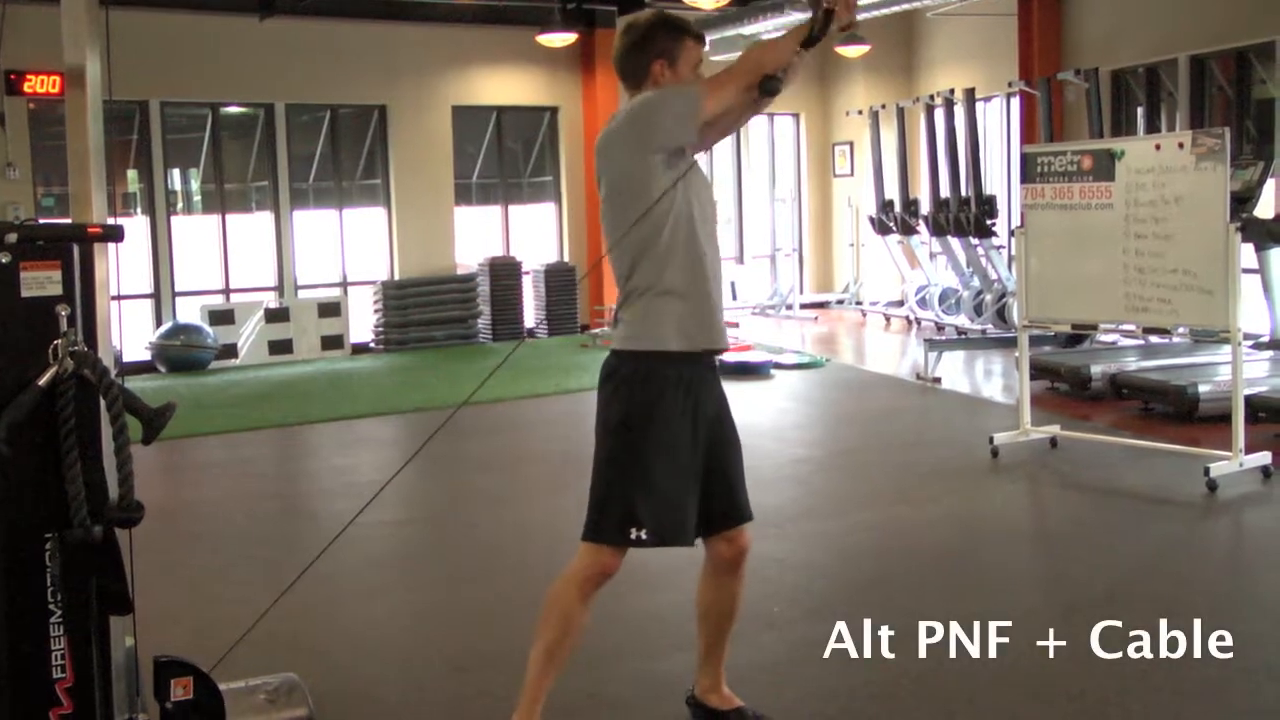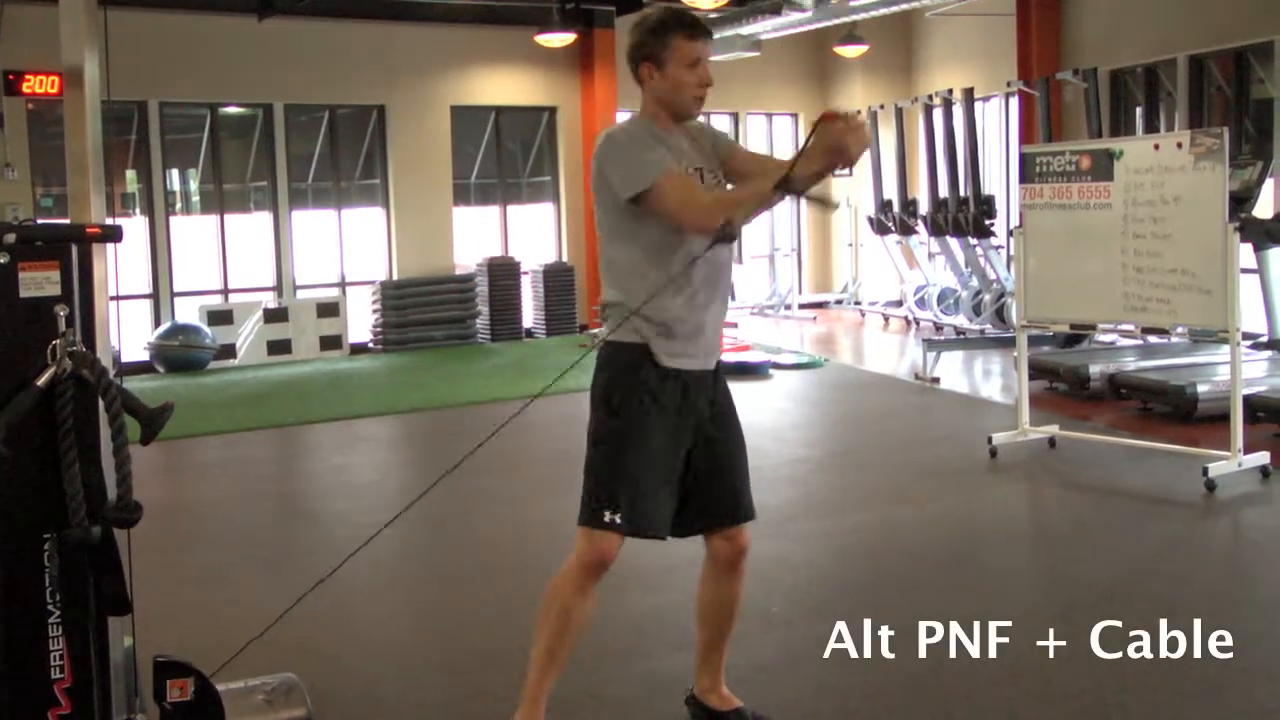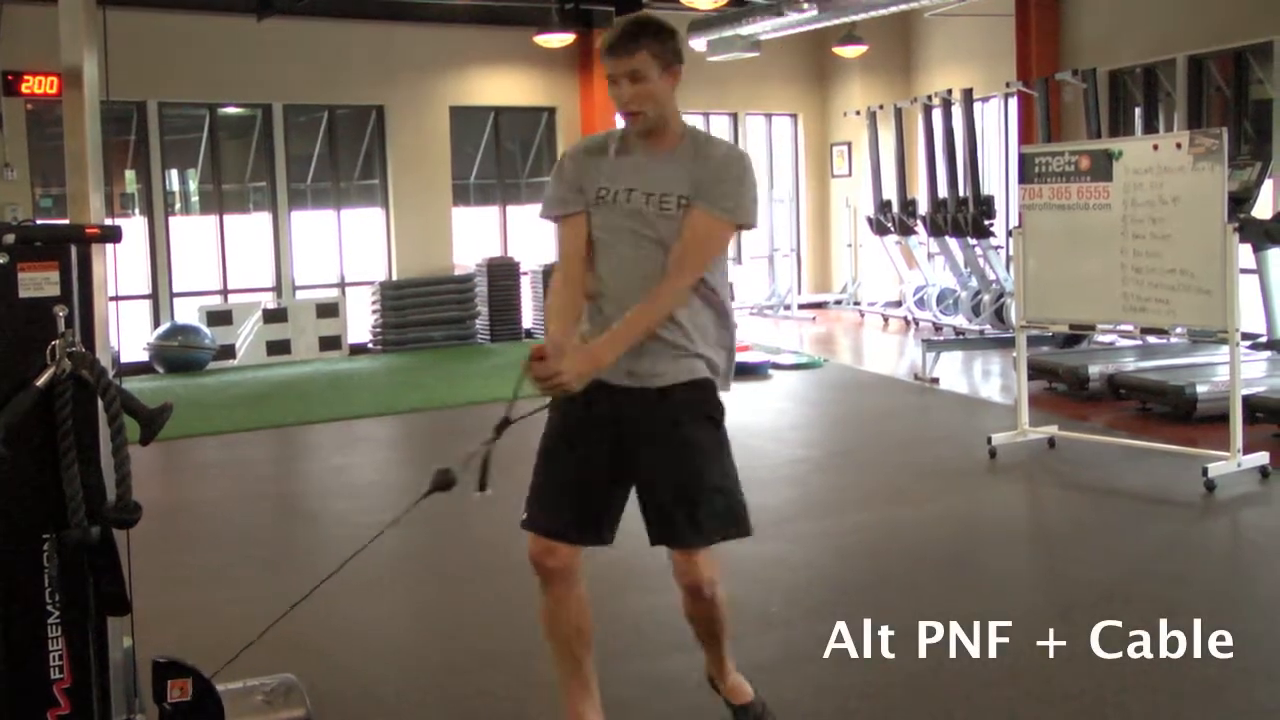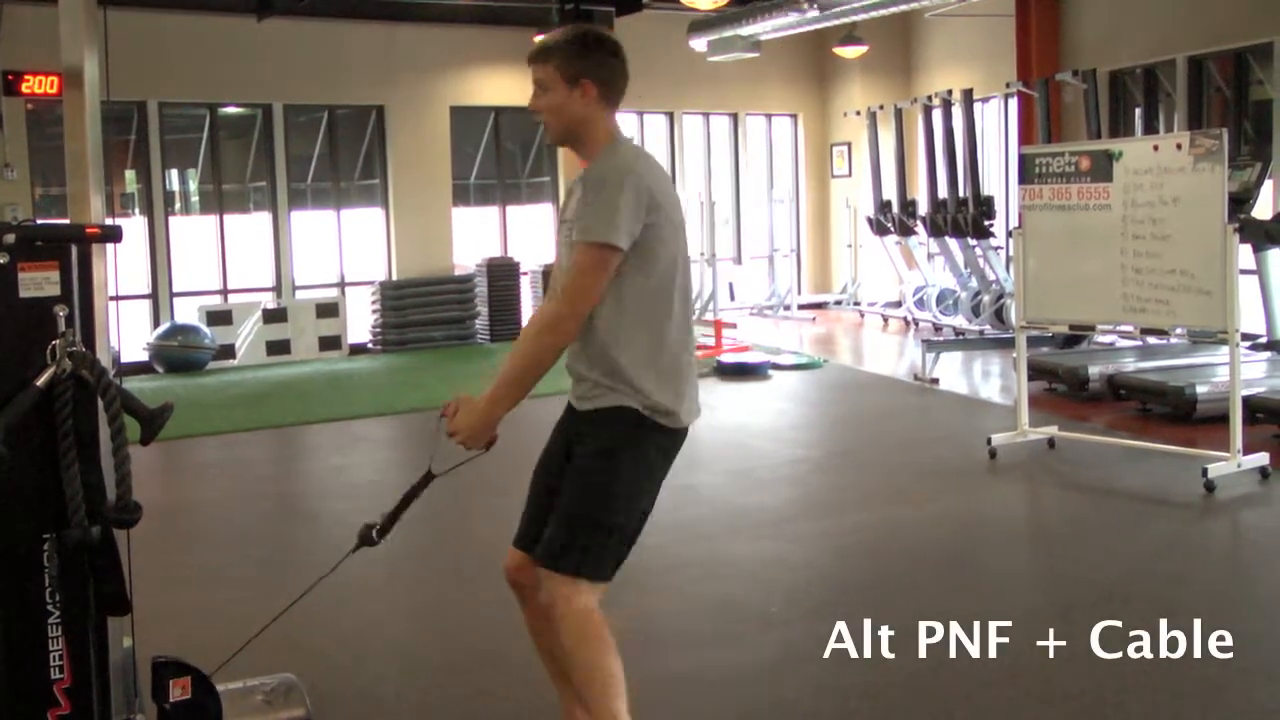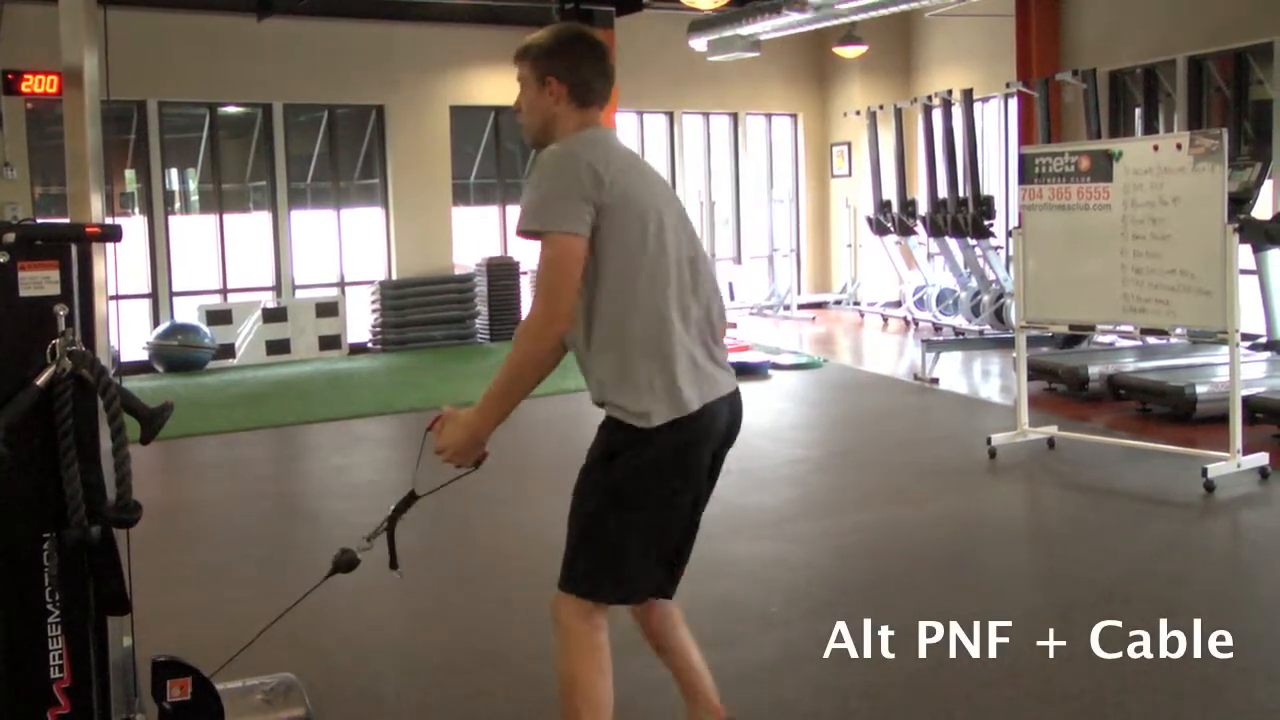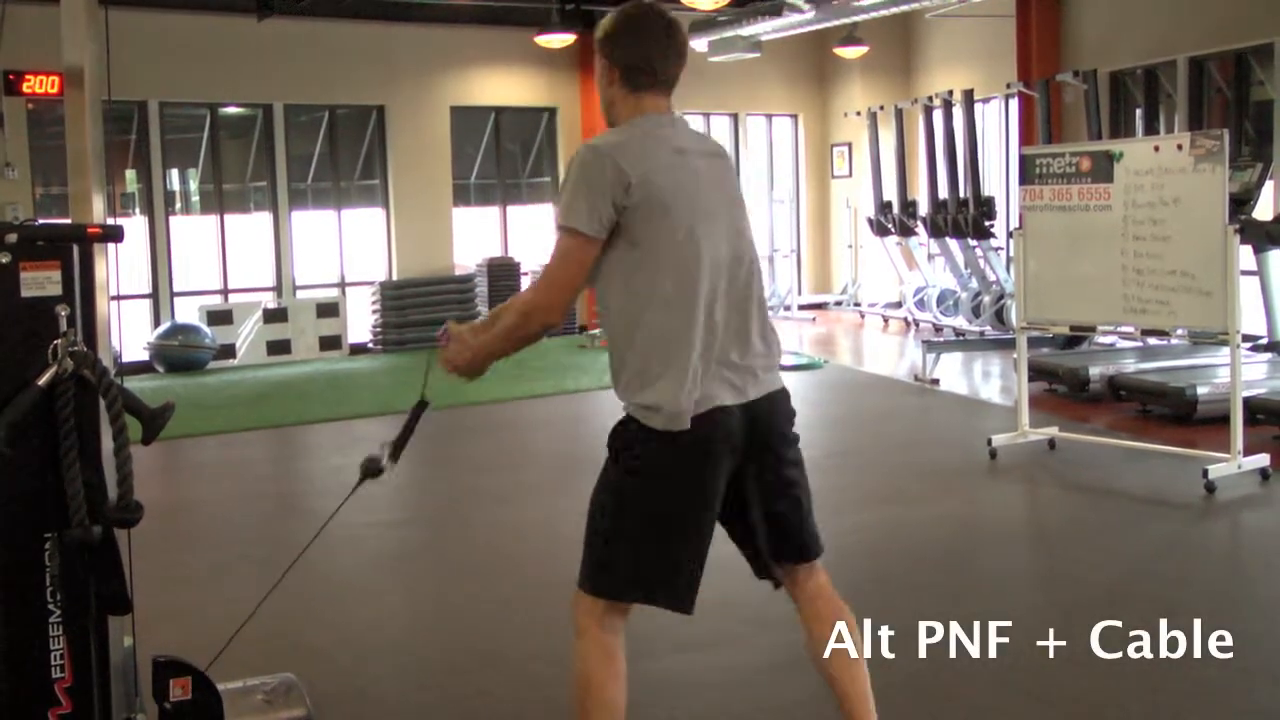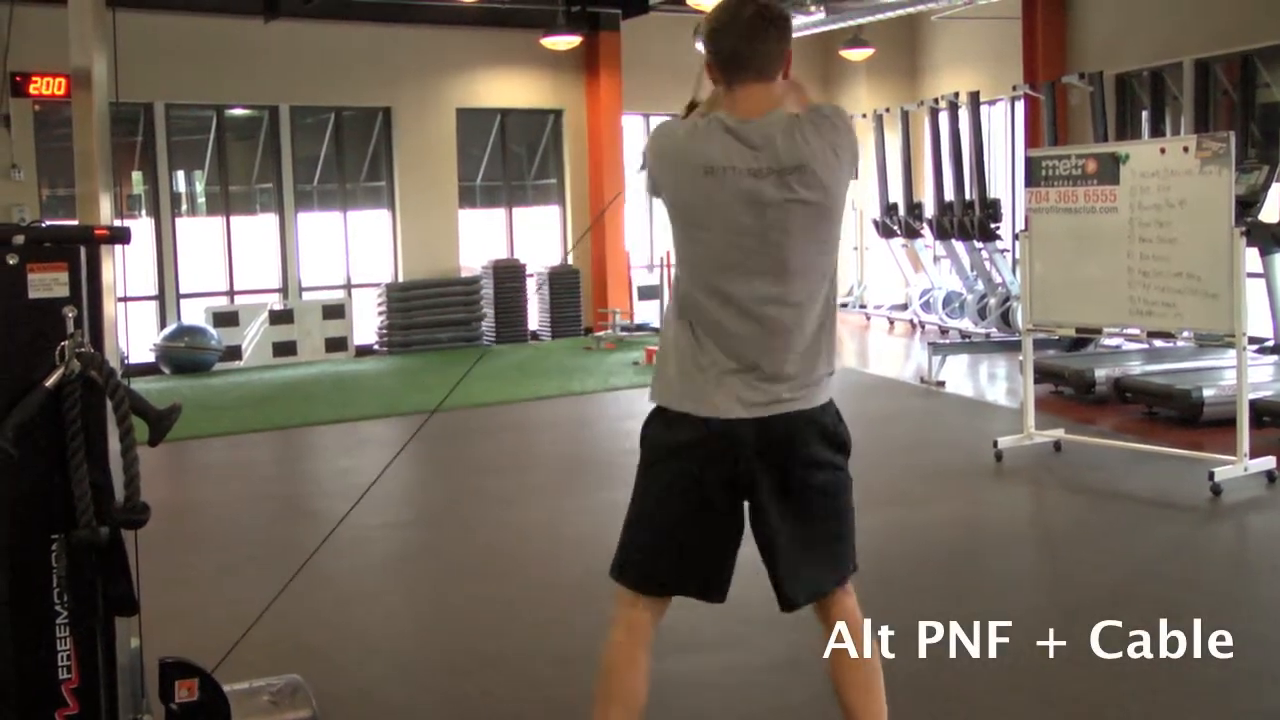
dt=0.3s
person 1, frame 1
left shoulder: (663, 138)
right shoulder: (636, 126)
left elbow: (746, 101)
right elbow: (747, 70)
left hip: (695, 371)
right hip: (651, 372)
left knee: (730, 544)
right knee: (601, 557)
person 1, frame 2
left shoulder: (702, 139)
right shoulder: (623, 145)
left elbow: (769, 178)
right elbow: (705, 215)
left wrist: (822, 152)
right wrist: (810, 168)
left hip: (703, 370)
right hip: (641, 368)
left knee: (730, 541)
right knee: (597, 549)
person 1, frame 3
left shoulder: (723, 166)
right shoulder: (582, 162)
left elbow: (681, 278)
right elbow: (569, 272)
left wrist: (601, 349)
right wrist: (559, 346)
left hip: (680, 390)
right hip: (592, 387)
left knee: (695, 569)
right knee: (551, 555)
person 1, frame 4
left shoulder: (617, 176)
right shoulder: (600, 177)
left elbow: (568, 318)
right elbow: (557, 312)
left wrist: (490, 408)
right wrist: (490, 398)
left hip: (636, 414)
right hip: (601, 407)
left knee: (566, 588)
right knee: (526, 570)
person 1, frame 5
left shoulder: (565, 164)
right shoulder: (624, 165)
left elbow: (552, 319)
left wrist: (481, 422)
right wrist: (490, 412)
left hip: (654, 416)
right hip: (708, 401)
left knee: (580, 608)
right knee: (634, 584)
person 1, frame 6
left shoulder: (606, 157)
right shoulder: (711, 152)
left elbow: (554, 301)
left wrist: (477, 347)
right wrist: (501, 325)
left hip: (676, 417)
right hip: (760, 402)
left knee: (599, 614)
right knee: (805, 577)
person 1, frame 7
left shoulder: (671, 150)
right shoulder: (829, 139)
left wrist: (714, 98)
right wrist: (781, 77)
left hip: (697, 420)
right hip: (802, 418)
left knee: (635, 611)
right knee: (837, 603)
